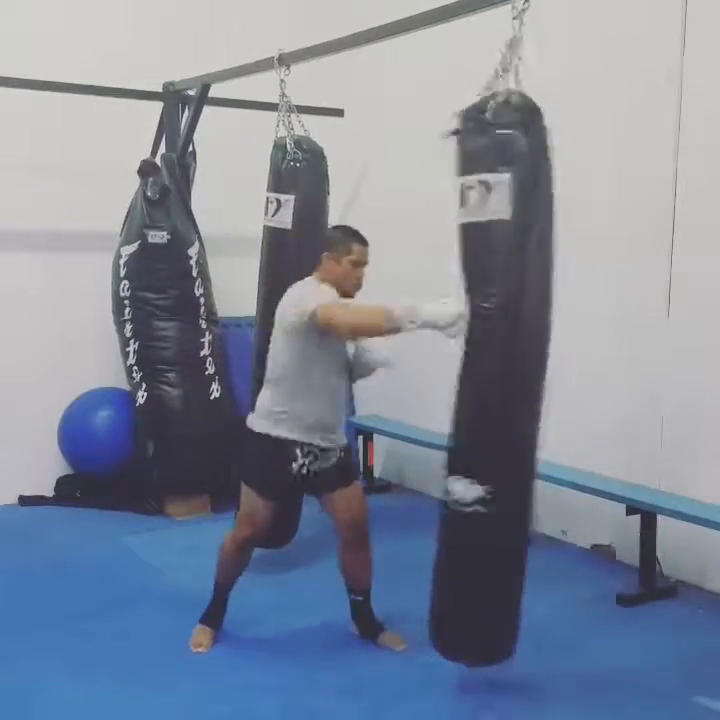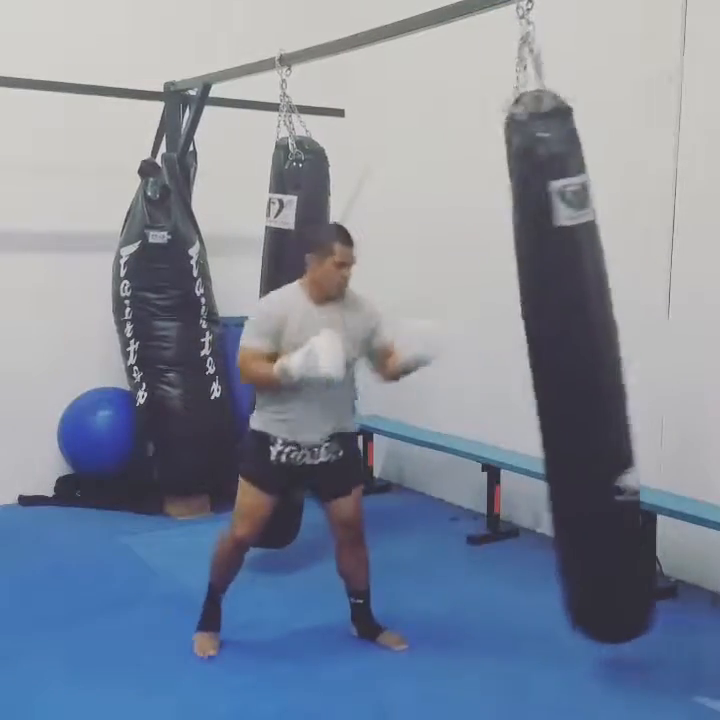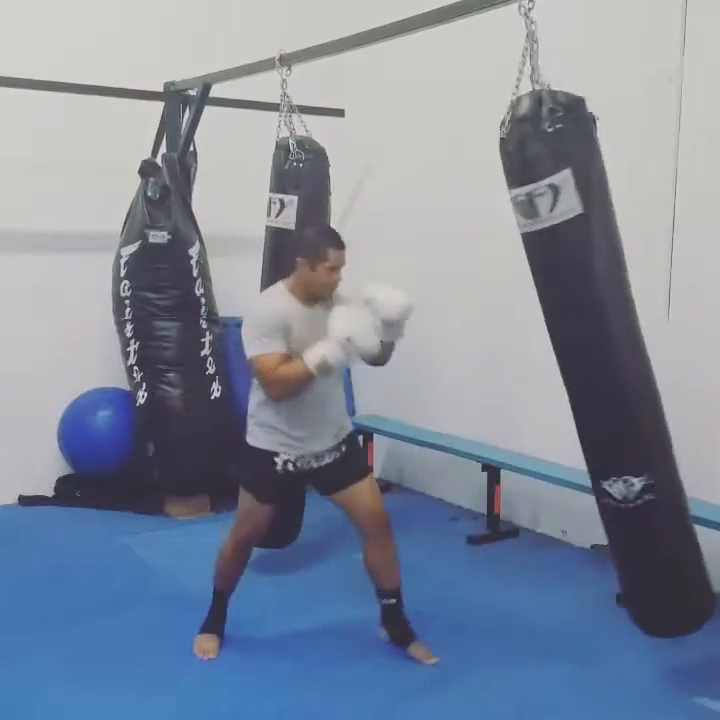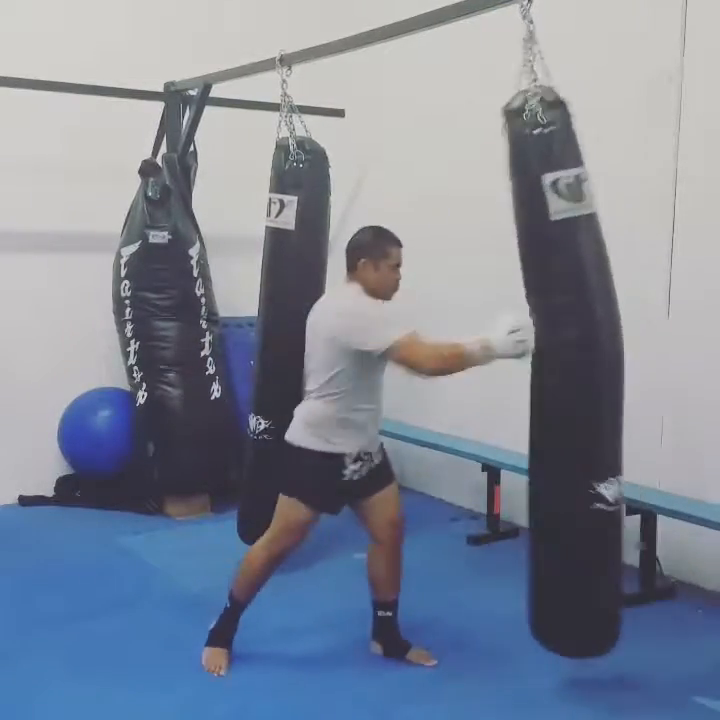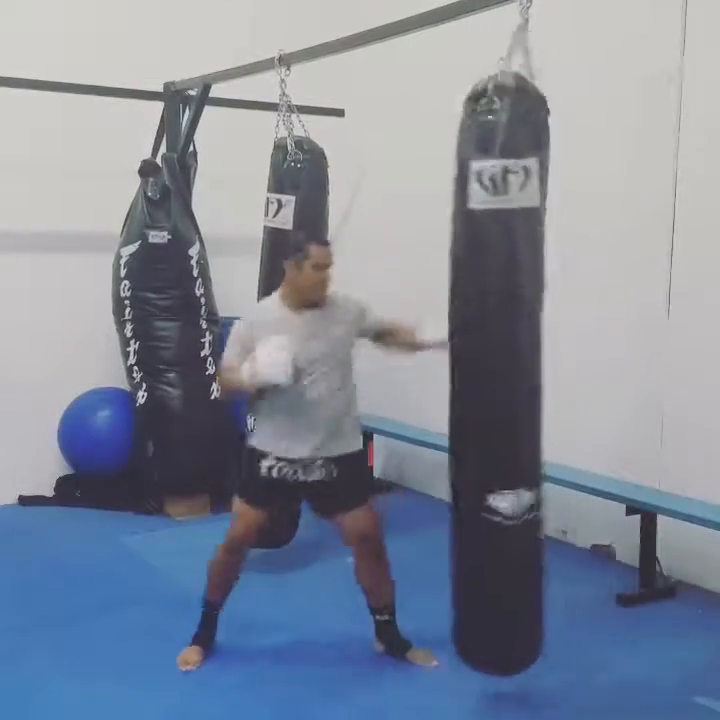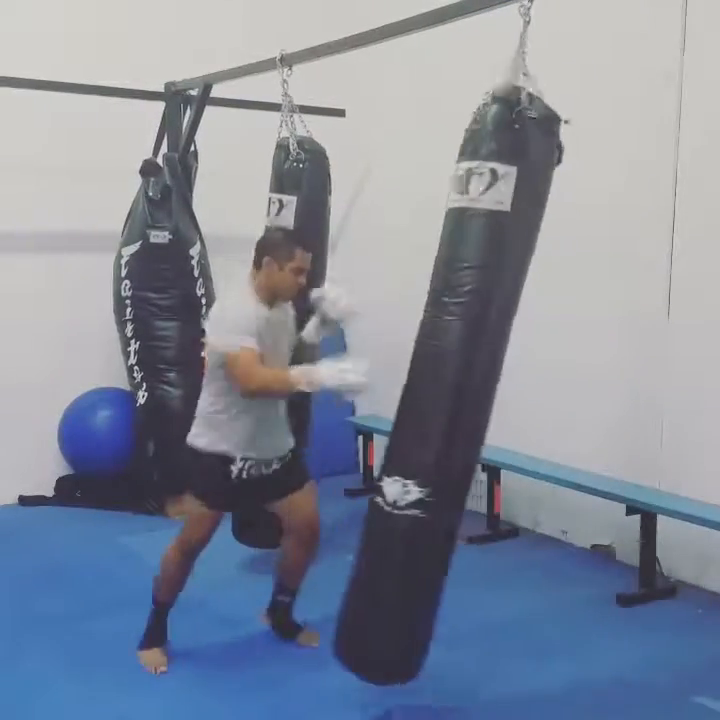
dt=0.4s
person 1, frame 1
left shoulder: (345, 306)
right shoulder: (306, 295)
right elbow: (348, 322)
left wrist: (363, 361)
right wrist: (421, 314)
left hip: (327, 441)
right hip: (278, 439)
left knee: (355, 527)
right knee: (249, 534)
left ankle: (365, 618)
right ankle: (214, 614)
person 1, frame 2
left shoulder: (359, 310)
right shoulder: (273, 307)
left elbow: (386, 366)
right elbow: (248, 373)
left wrist: (409, 360)
right wrist: (296, 366)
left hip: (334, 441)
right hip: (273, 439)
left knee: (351, 530)
right knee: (241, 535)
left ankle: (364, 620)
right ankle: (210, 618)
person 1, frame 3
left shoulder: (339, 304)
right shoulder: (267, 312)
left elbow: (377, 358)
right elbow: (275, 383)
left wrist: (389, 329)
right wrist: (328, 352)
left hip: (335, 440)
right hip: (275, 447)
left knee: (377, 521)
right knee: (245, 536)
left ankle: (396, 624)
right ankle: (214, 621)
person 1, frame 4
left shoulder: (340, 305)
right shoulder: (361, 312)
right elbow: (428, 362)
right wrist: (493, 345)
left hip: (359, 446)
right hip: (321, 448)
left knee: (389, 532)
right knee: (280, 543)
left ankle: (386, 635)
right ankle: (223, 631)
person 1, frame 5
left shoulder: (346, 310)
right shoulder: (256, 321)
left elbow: (390, 333)
right elbow: (228, 382)
left wrist: (433, 335)
right wrist: (254, 374)
left hip: (339, 454)
right hip: (274, 454)
left knee: (369, 542)
right knee: (236, 542)
left ankle: (390, 636)
right ankle: (204, 634)
person 1, frame 6
left shoulder: (282, 309)
right shoulder: (234, 313)
right elbow: (252, 380)
left wrist: (320, 326)
right wrist: (319, 376)
left hip: (274, 447)
right hip: (221, 450)
left knee: (307, 526)
right knee: (191, 542)
left ankle: (280, 614)
right ankle: (154, 633)
